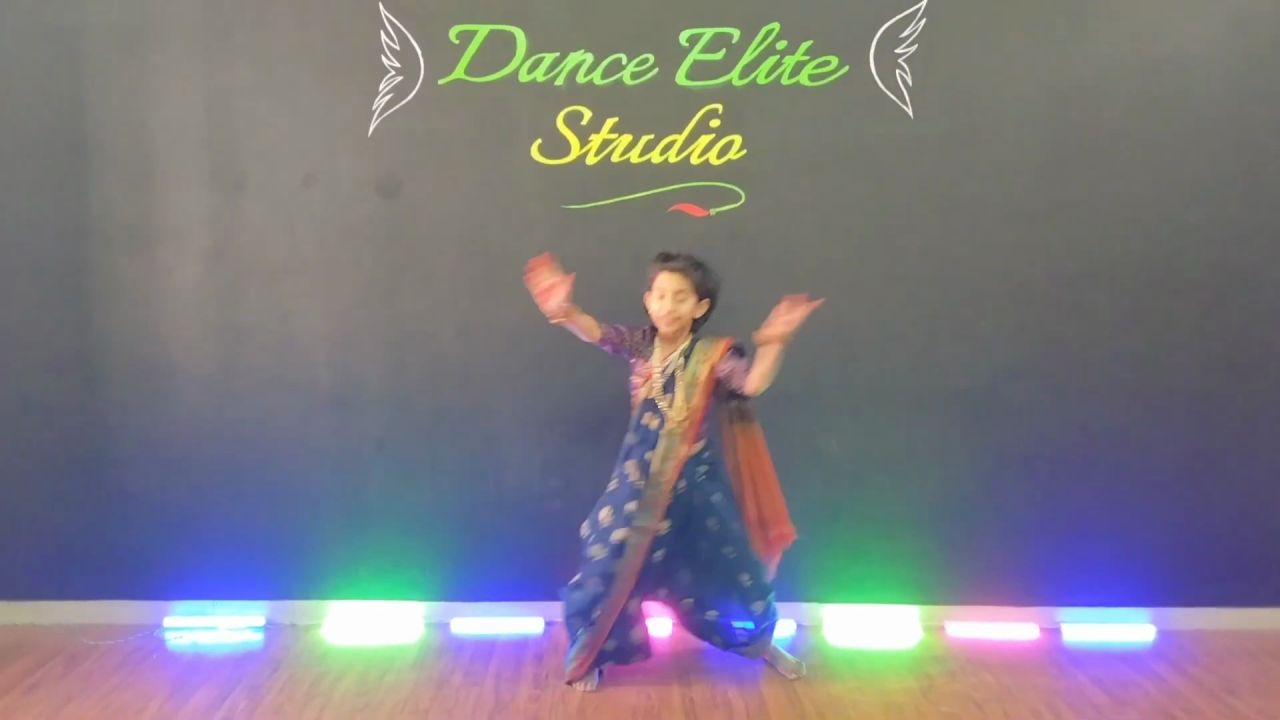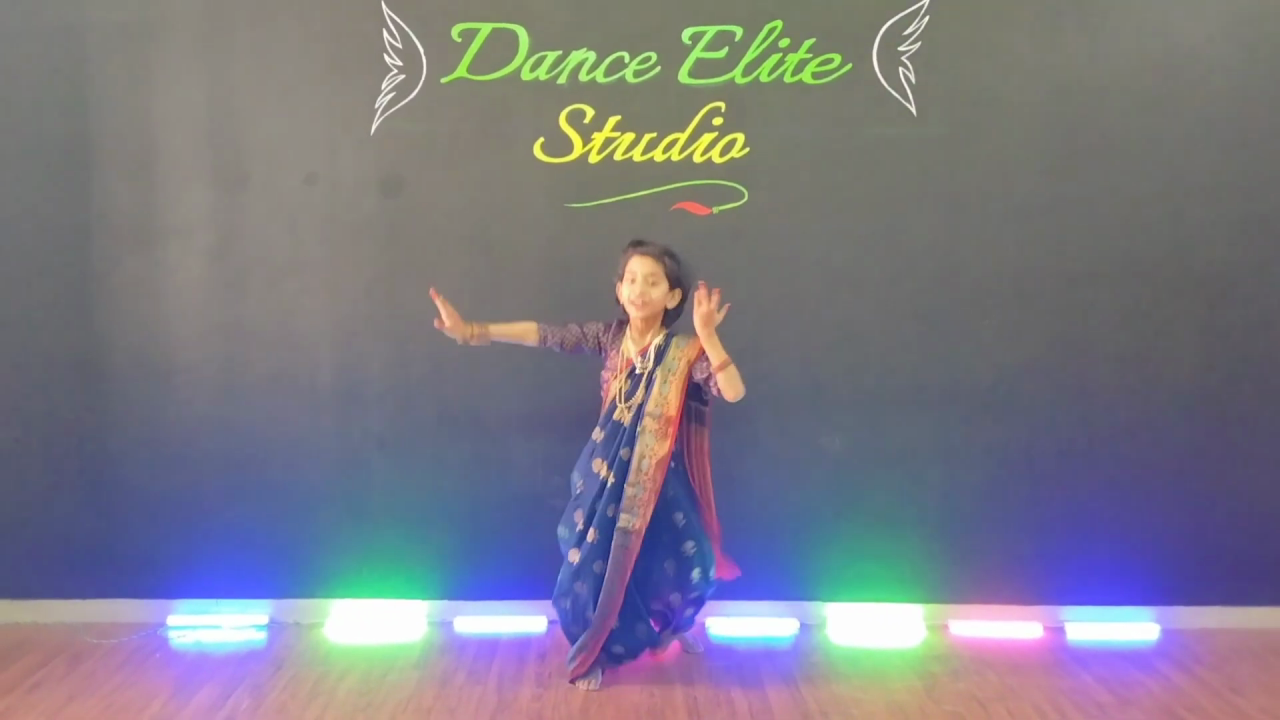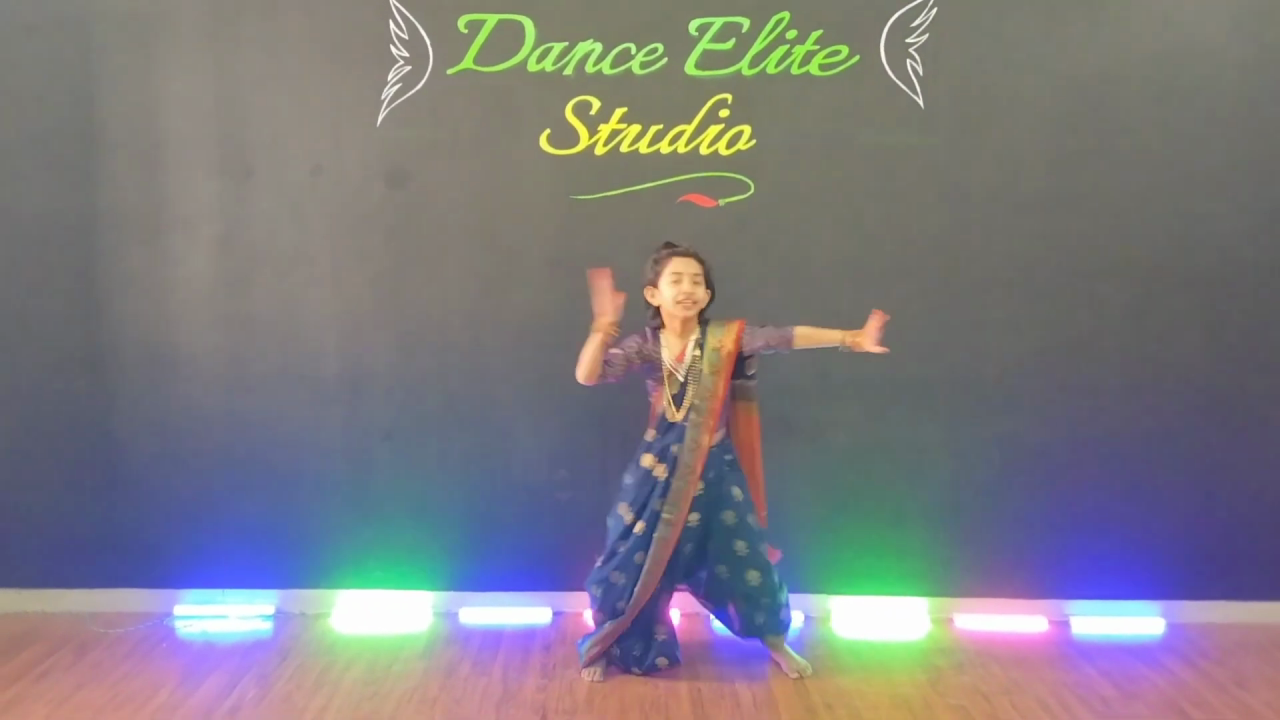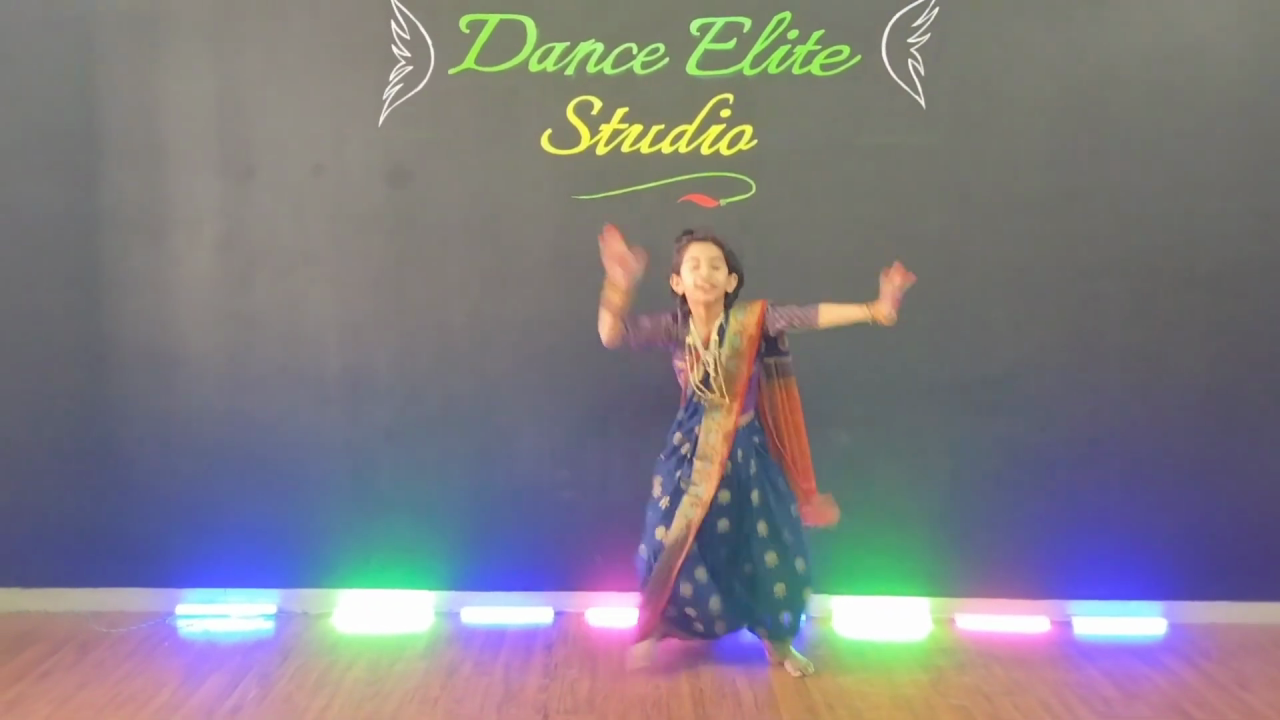
dt=0.4s
person 1, frame 1
left shoulder: (713, 355)
right shoulder: (636, 342)
left elbow: (753, 382)
right elbow: (595, 330)
left wrist: (773, 338)
right wrist: (563, 310)
left hip: (695, 479)
right hip: (639, 476)
left knee: (731, 562)
right knee: (607, 564)
left ankle: (760, 643)
right ankle: (592, 655)
person 1, frame 2
left shoulder: (687, 351)
right shoulder: (607, 336)
left elbow: (734, 393)
right elbow: (543, 334)
left wrist: (708, 335)
right wrist: (470, 331)
left hip: (661, 474)
right hip: (606, 470)
left knee: (685, 563)
right knee: (591, 563)
left ankle: (676, 627)
right ankle: (595, 652)
person 1, frame 3
left shoulder: (729, 338)
right shoulder: (644, 346)
left elbow: (788, 337)
right elbow: (587, 377)
left wrist: (853, 338)
right wrist: (604, 326)
left hip: (715, 467)
right hip: (659, 469)
left knee: (747, 558)
right knee: (630, 562)
left ankle: (774, 640)
right ankle: (606, 647)
person 1, frame 4
left shoulder: (752, 319)
right shoulder: (670, 327)
left elbow: (810, 316)
right elbow: (612, 338)
left wrist: (875, 311)
right wrist: (618, 287)
left hip: (745, 450)
right hip: (689, 451)
left knee: (772, 543)
right knee: (672, 543)
left ankle: (777, 639)
right ankle: (658, 627)
